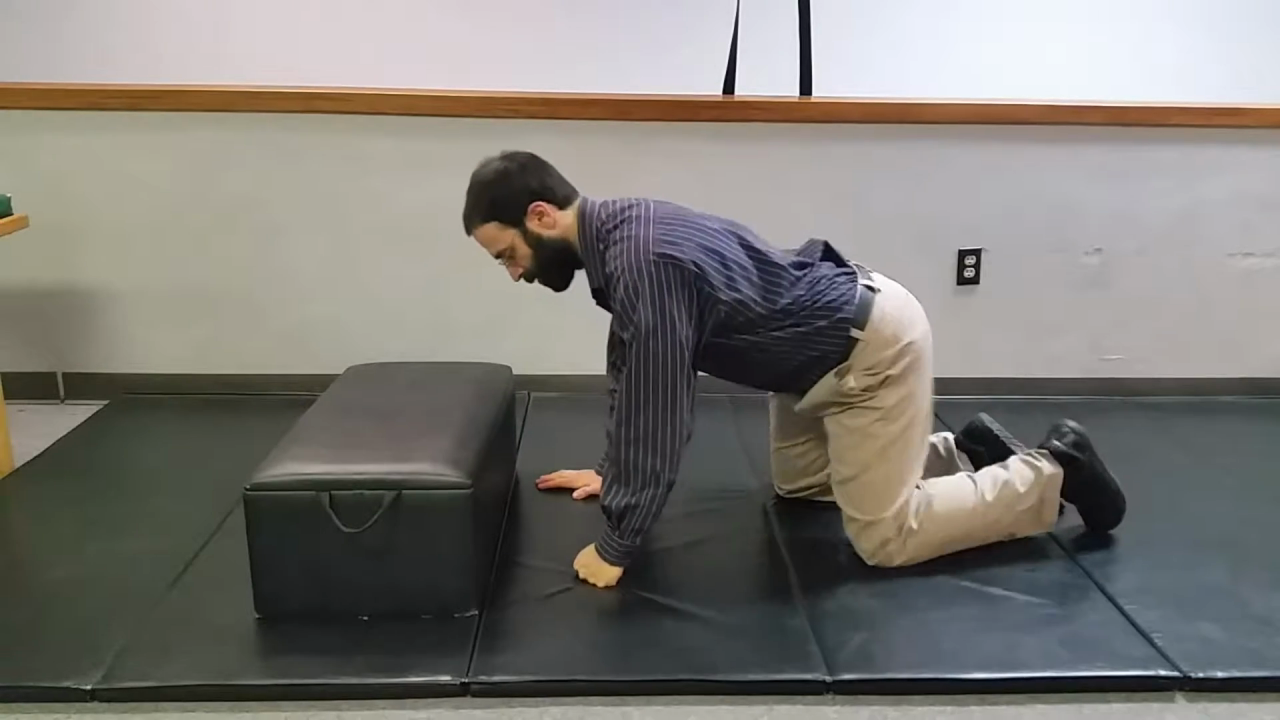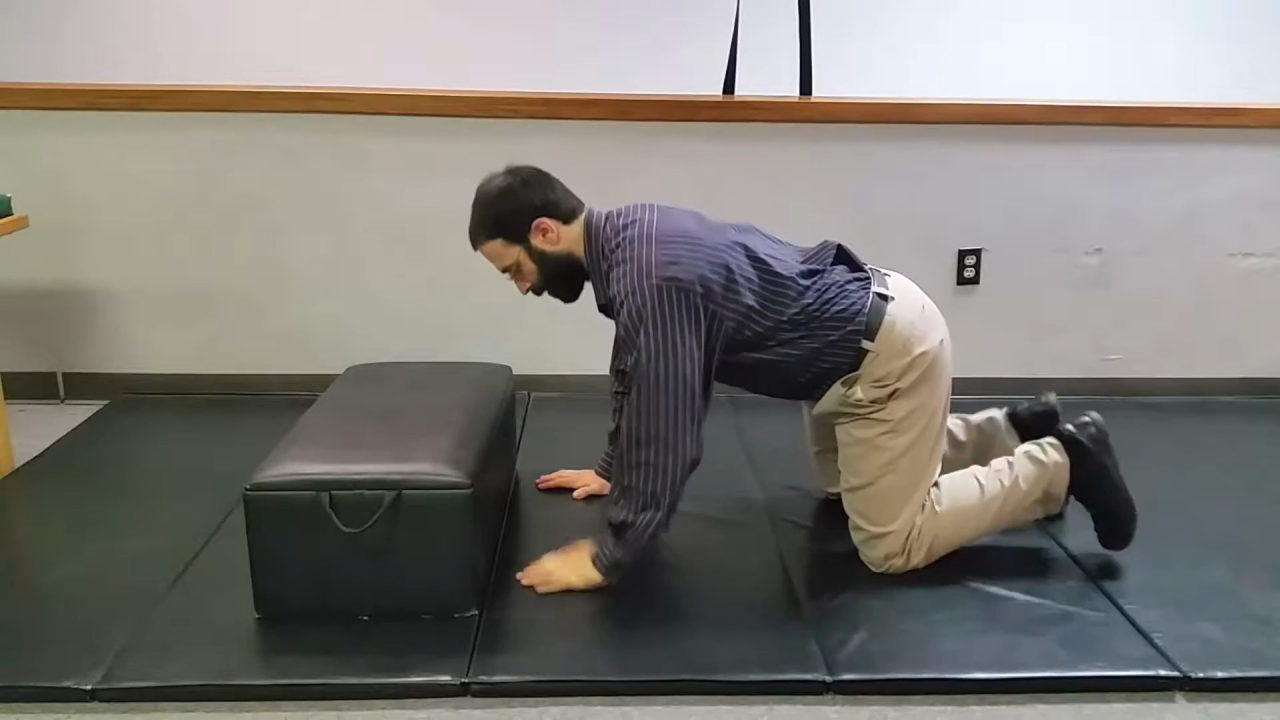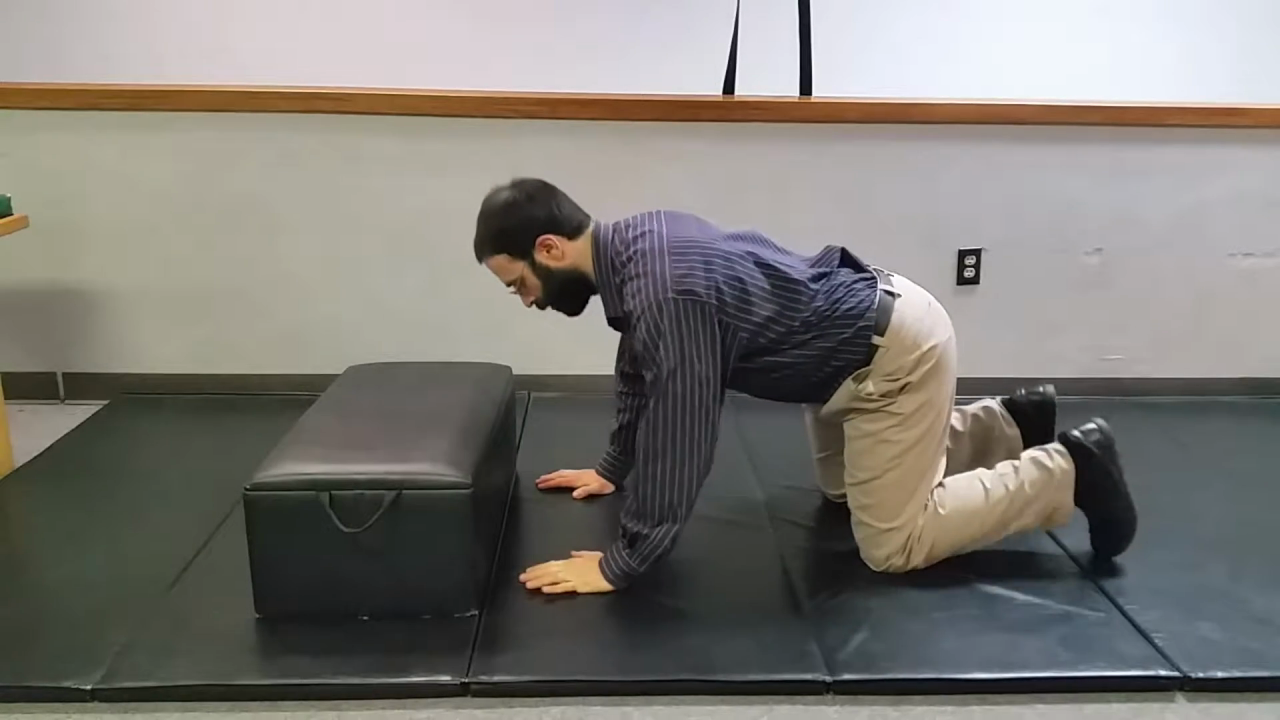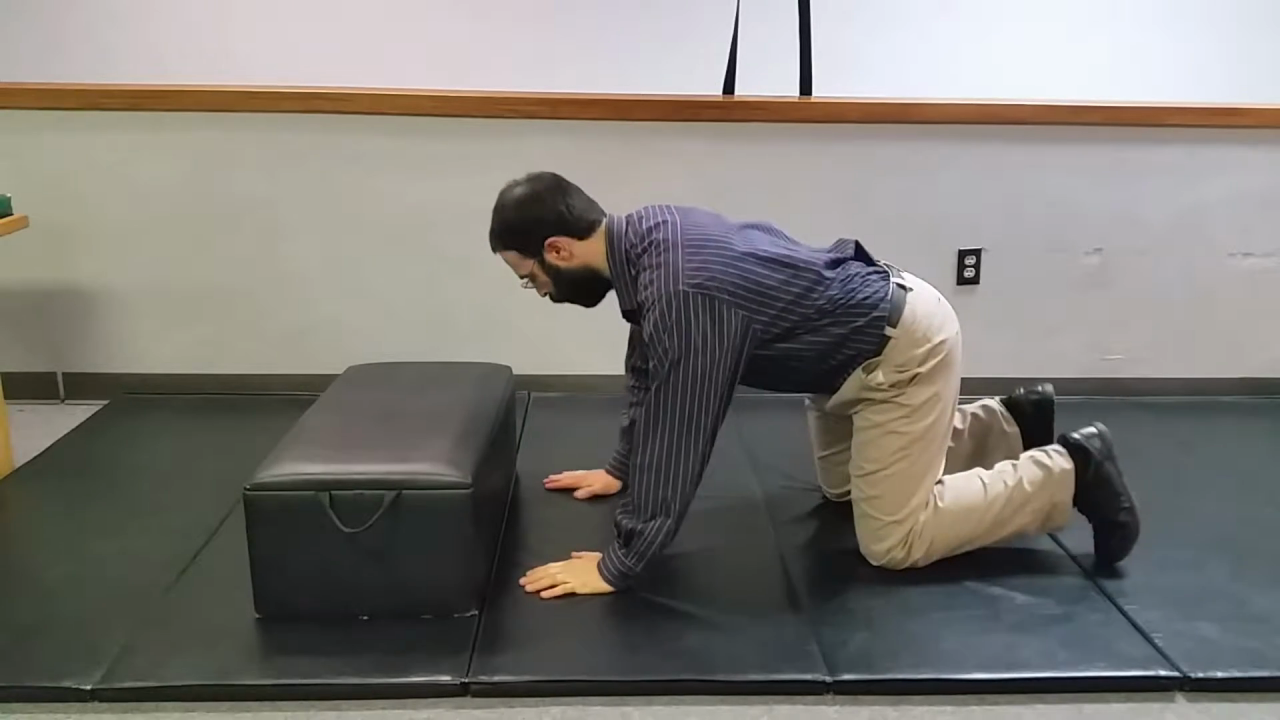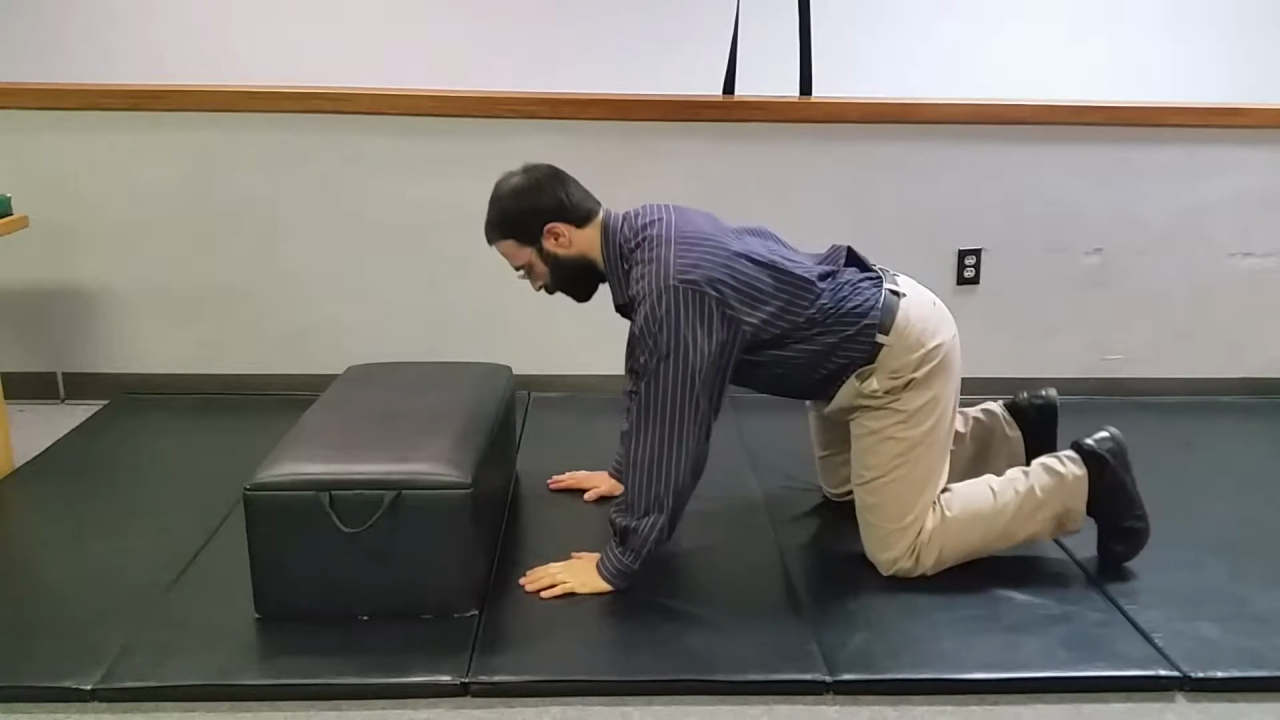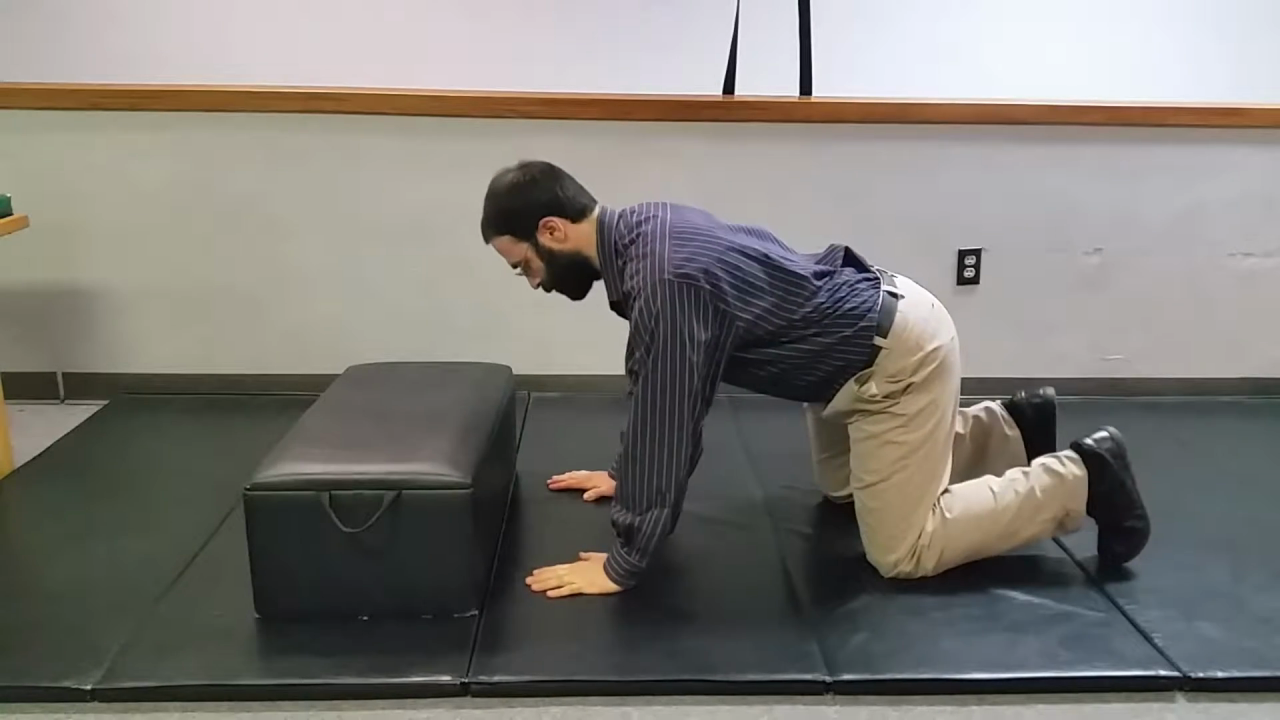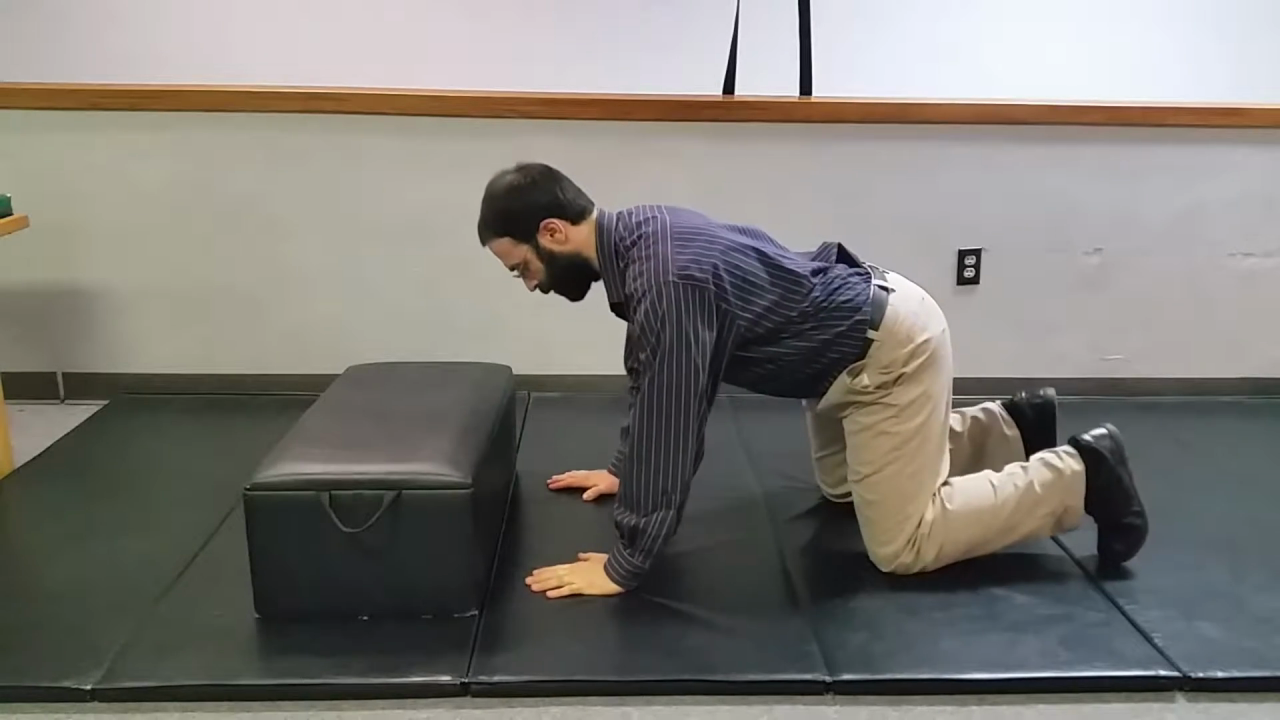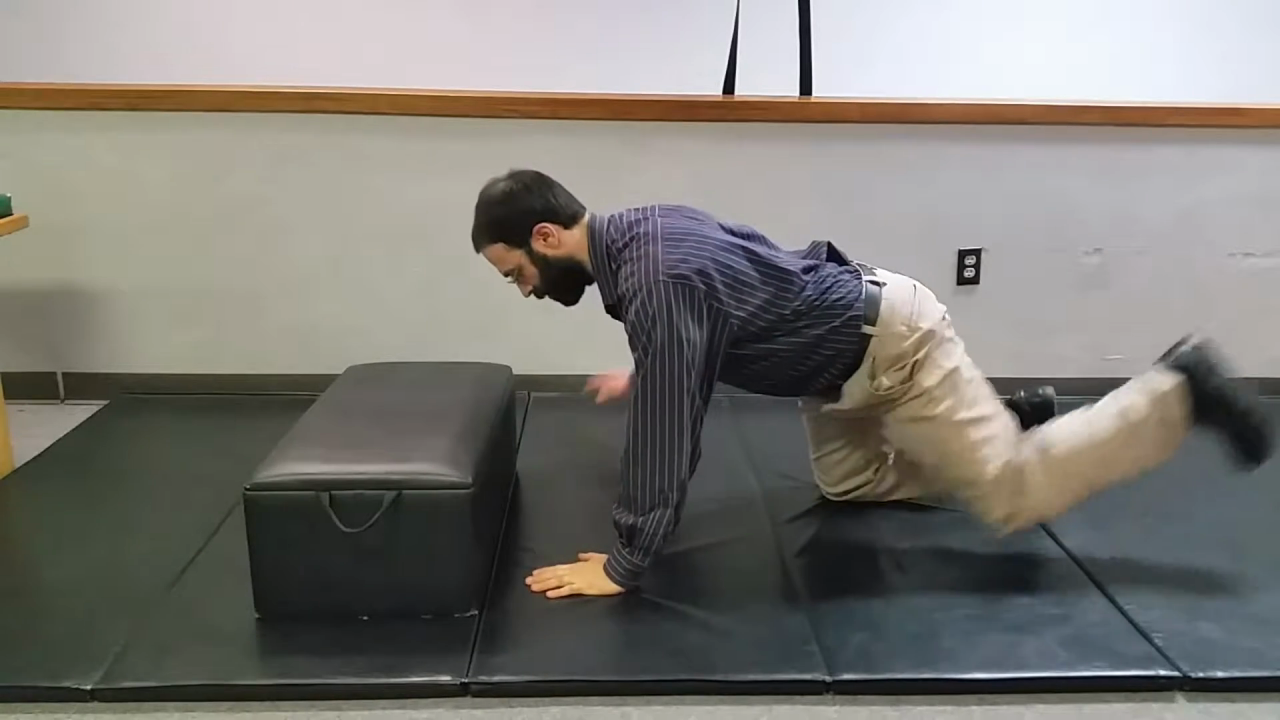
dt=0.3s
person 1, frame 1
left shoulder: (645, 263)
right shoulder: (621, 231)
left elbow: (659, 415)
right elbow: (631, 374)
left wrist: (614, 549)
right wrist: (610, 471)
left hip: (872, 345)
right hip: (838, 331)
left knee: (884, 537)
right knee: (799, 484)
left ankle: (1053, 470)
right ankle: (966, 453)
person 1, frame 2
left shoulder: (649, 280)
right shoulder: (629, 232)
left elbow: (666, 439)
right elbow: (636, 376)
left wrist: (604, 558)
right wrist: (611, 471)
left hip: (888, 351)
right hip: (870, 315)
left knee: (891, 543)
right knee: (848, 479)
left ankle: (1060, 464)
right ankle: (1019, 435)
person 1, frame 3
left shoulder: (667, 295)
right shoulder: (634, 243)
left elbow: (679, 441)
right elbow: (639, 381)
left wrist: (617, 567)
right wrist: (611, 470)
left hip: (898, 351)
right hip: (865, 327)
left knee: (893, 544)
right knee: (845, 487)
left ankle: (1066, 466)
right ankle: (1013, 423)
person 1, frame 4
left shoulder: (682, 289)
right shoulder: (646, 233)
left elbow: (679, 432)
right elbow: (649, 377)
left wrist: (616, 567)
right wrist: (619, 470)
left hip: (904, 345)
right hip: (865, 331)
left knee: (893, 540)
right knee: (843, 484)
left ankle: (1068, 471)
right ankle: (1010, 423)
person 1, frame 5
left shoulder: (671, 283)
right shoulder: (646, 233)
left elbow: (672, 428)
right elbow: (650, 385)
left wrist: (615, 567)
right wrist: (622, 474)
left hip: (898, 352)
right hip: (869, 328)
left knee: (902, 548)
right knee: (845, 484)
left ankle: (1084, 476)
right ankle: (1013, 428)
person 1, frame 6
left shoulder: (664, 276)
right shoulder: (641, 230)
left elbow: (666, 422)
right elbow: (652, 385)
left wrist: (621, 566)
right wrist: (621, 474)
left hip: (896, 352)
right hip: (870, 327)
left knee: (903, 549)
right knee: (845, 486)
left ankle: (1083, 476)
right ankle: (1013, 428)
person 1, frame 7
left shoulder: (666, 278)
right shoulder: (638, 236)
left elbow: (671, 424)
right elbow: (652, 382)
left wrist: (624, 566)
right wrist: (617, 468)
left hip: (892, 345)
right hip: (857, 333)
left knee: (903, 543)
right knee: (844, 484)
left ankle: (1077, 473)
right ankle: (1012, 424)
person 1, frame 8
left shoulder: (655, 279)
right shoulder: (637, 232)
left elbow: (668, 429)
left wrist: (622, 565)
right wrist: (644, 379)
left hip: (891, 345)
right hip: (860, 331)
left knee: (1014, 490)
right knee: (850, 483)
left ankle: (1177, 392)
right ankle: (1011, 418)
